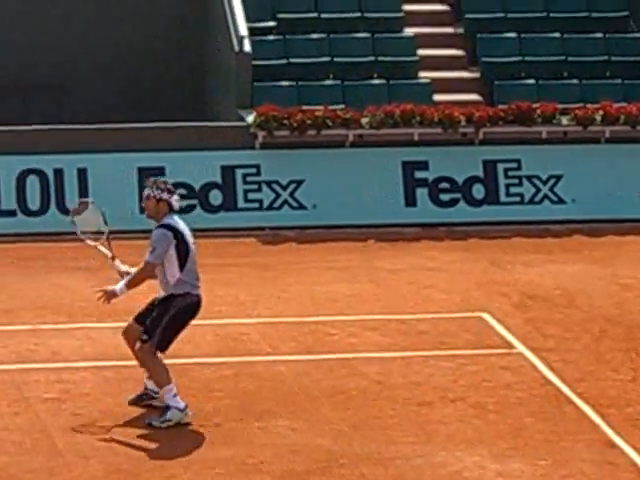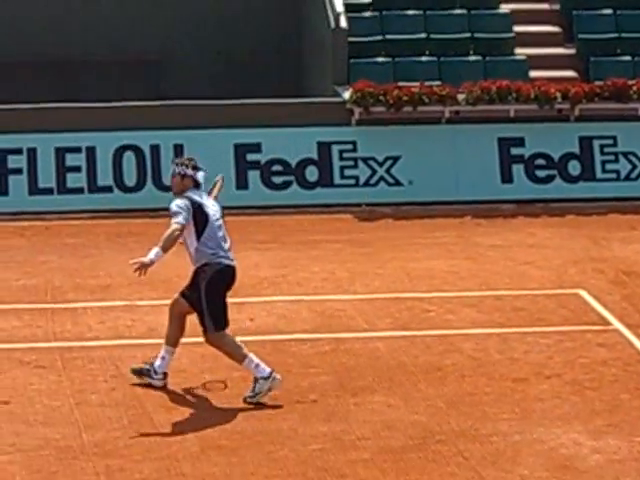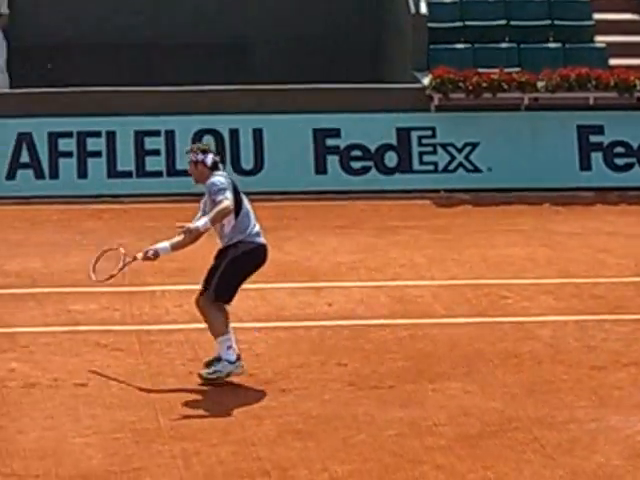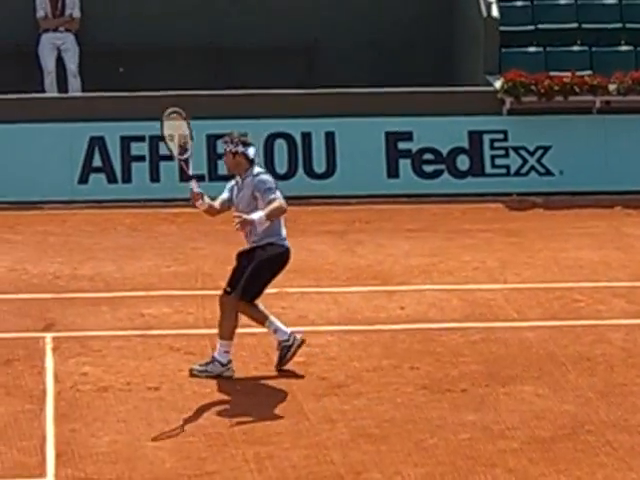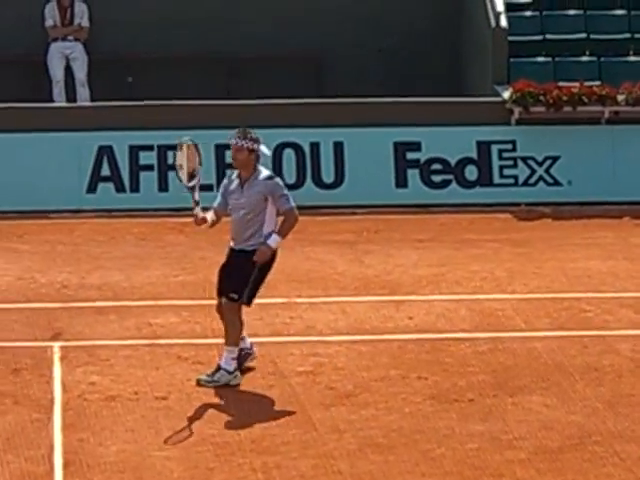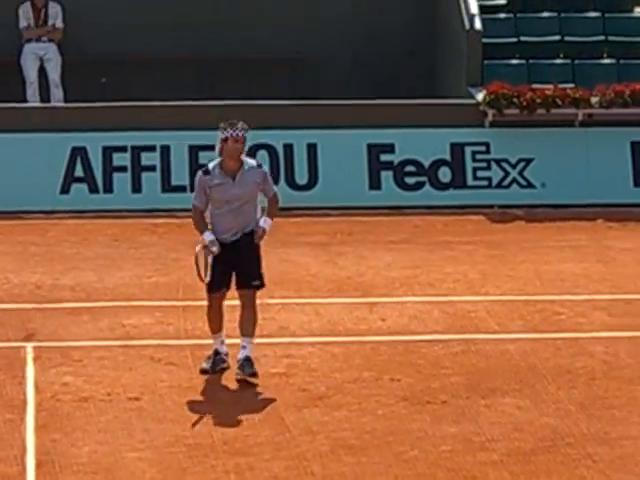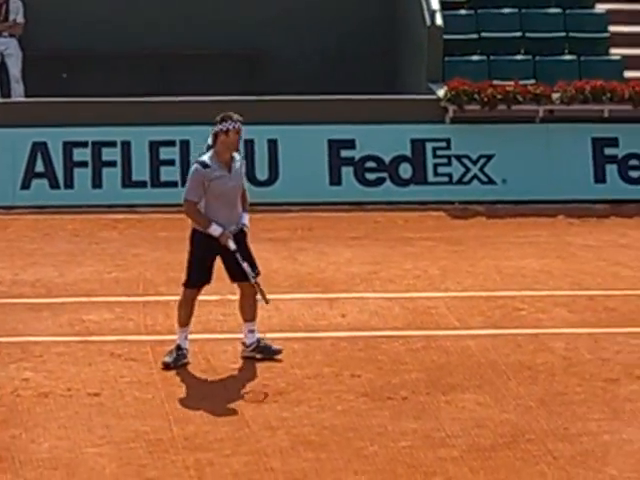
dt=0.3s
person 1, frame 1
left shoulder: (164, 231)
right shoulder: (174, 227)
left elbow: (147, 271)
left wrist: (118, 289)
right wrist: (130, 271)
left hip: (183, 300)
right hip: (173, 297)
left knee: (145, 352)
right knee: (130, 333)
left ankle: (176, 407)
right ankle: (154, 390)
person 1, frame 2
left shoulder: (181, 202)
right shoulder: (208, 202)
left elbow: (175, 230)
left wrist: (153, 256)
left hip: (212, 271)
right hip: (220, 268)
left knee: (215, 335)
right knee: (177, 309)
left ankle: (264, 375)
right ankle: (158, 370)
person 1, frame 3
left shoulder: (218, 181)
right shoulder: (209, 194)
left elbow: (228, 206)
right elbow: (191, 236)
left wrist: (201, 224)
right wrist: (161, 249)
left hip: (246, 249)
right hip: (249, 249)
left knee: (206, 301)
right knee: (212, 301)
left ankle: (228, 359)
right ankle: (229, 356)
person 1, frame 4
left shoulder: (260, 179)
right shoulder: (235, 185)
left elbow: (280, 205)
right elbow: (215, 209)
left wrist: (256, 218)
right wrist: (201, 201)
left hip: (269, 250)
right hip: (257, 250)
left knee: (228, 300)
right knee: (240, 302)
left ankle: (222, 361)
right ankle: (287, 338)
person 1, frame 5
left shoulder: (269, 182)
right shoulder: (229, 182)
left elbow: (292, 215)
right elbow: (217, 214)
left wrist: (270, 244)
right wrist: (205, 217)
left hip: (258, 254)
right hip: (237, 250)
left knee: (232, 306)
right knee: (223, 306)
left ankle: (229, 369)
right ankle: (244, 349)
person 1, frame 6
left shoulder: (257, 170)
right shoulder: (206, 176)
left elbow: (273, 197)
right elbow: (197, 211)
left wrist: (265, 224)
right wrist: (208, 237)
left hip: (246, 240)
right hip: (218, 243)
left knee: (248, 298)
right knee: (214, 299)
left ankle: (245, 358)
right ankle: (220, 353)
person 1, frame 7
left shoulder: (239, 163)
right shoulder: (202, 168)
right elbow: (189, 208)
left wrist: (244, 219)
right wrist: (217, 231)
left hip: (234, 234)
right hip: (205, 236)
left knee: (249, 287)
right knee: (190, 292)
left ankle: (251, 342)
right ankle: (181, 347)
